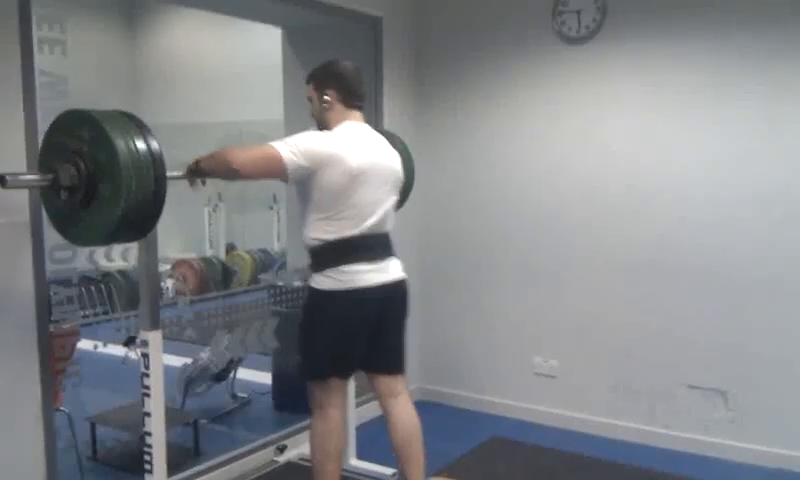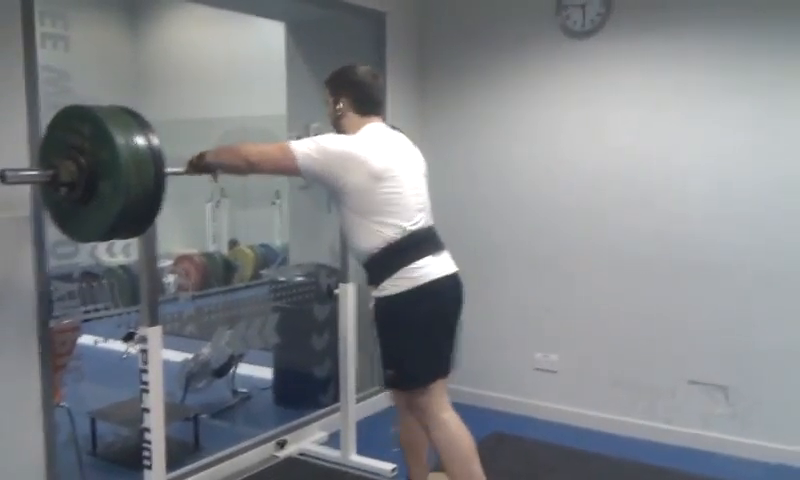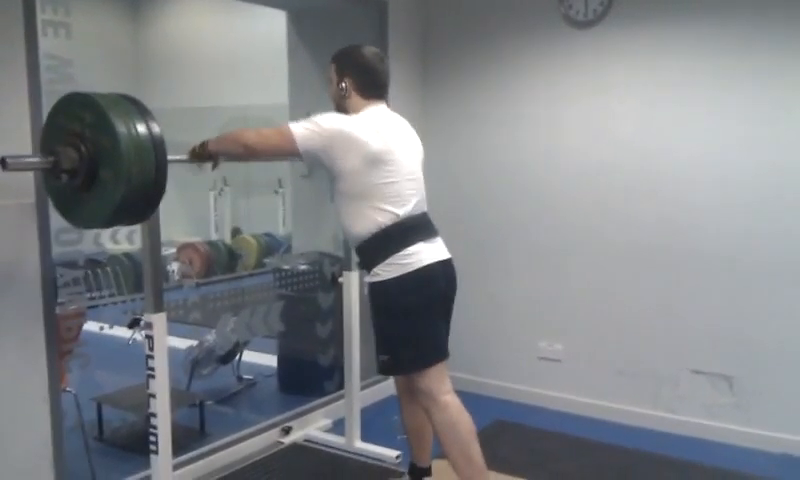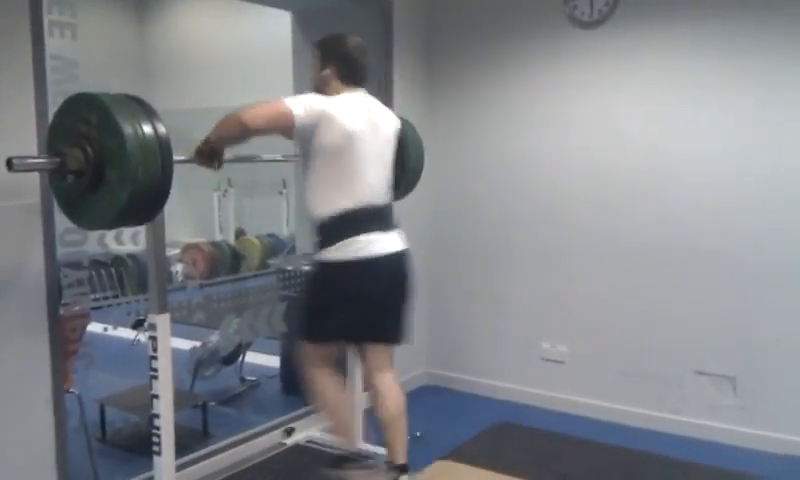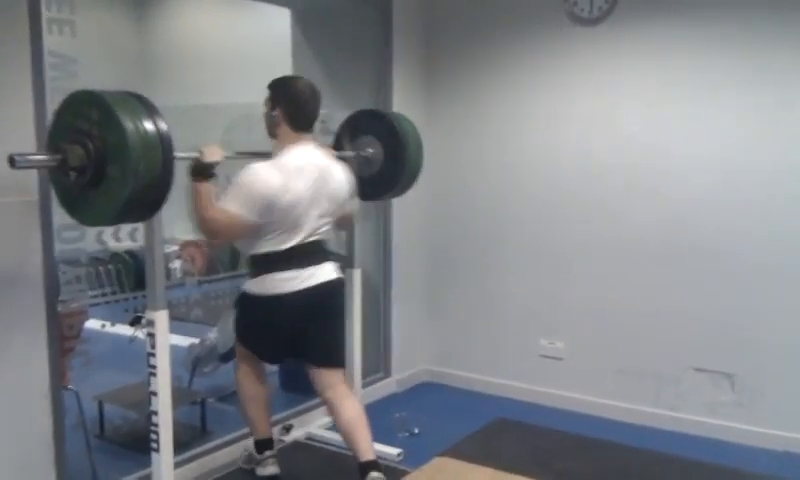
dt=1s
person 1, frame 1
left shoulder: (321, 147)
right shoulder: (388, 151)
left elbow: (239, 163)
left wrist: (199, 166)
left hip: (341, 290)
right hip: (390, 283)
left knee: (326, 403)
right knee: (394, 393)
person 1, frame 2
left shoulder: (342, 150)
right shoulder: (399, 143)
left elbow: (251, 158)
left wrist: (204, 159)
left hip: (409, 291)
right hip: (437, 279)
left knee: (432, 405)
right knee: (407, 390)
person 1, frame 3
left shoulder: (341, 130)
right shoulder: (396, 125)
left elbow: (251, 143)
left wrist: (207, 148)
left hip: (403, 276)
right hip: (428, 265)
left knee: (434, 390)
right knee: (409, 380)
person 1, frame 4
left shoulder: (322, 109)
right shoulder: (383, 115)
left elbow: (248, 120)
left wrist: (209, 147)
left hip: (346, 261)
right hip: (391, 254)
left knee: (317, 360)
right knee: (380, 367)
person 1, frame 5
left shoulder: (263, 176)
right shoulder: (337, 171)
left elbow: (215, 230)
left wrist: (202, 175)
left hip: (272, 293)
right hip: (324, 285)
left knee: (248, 362)
right knee: (333, 386)
